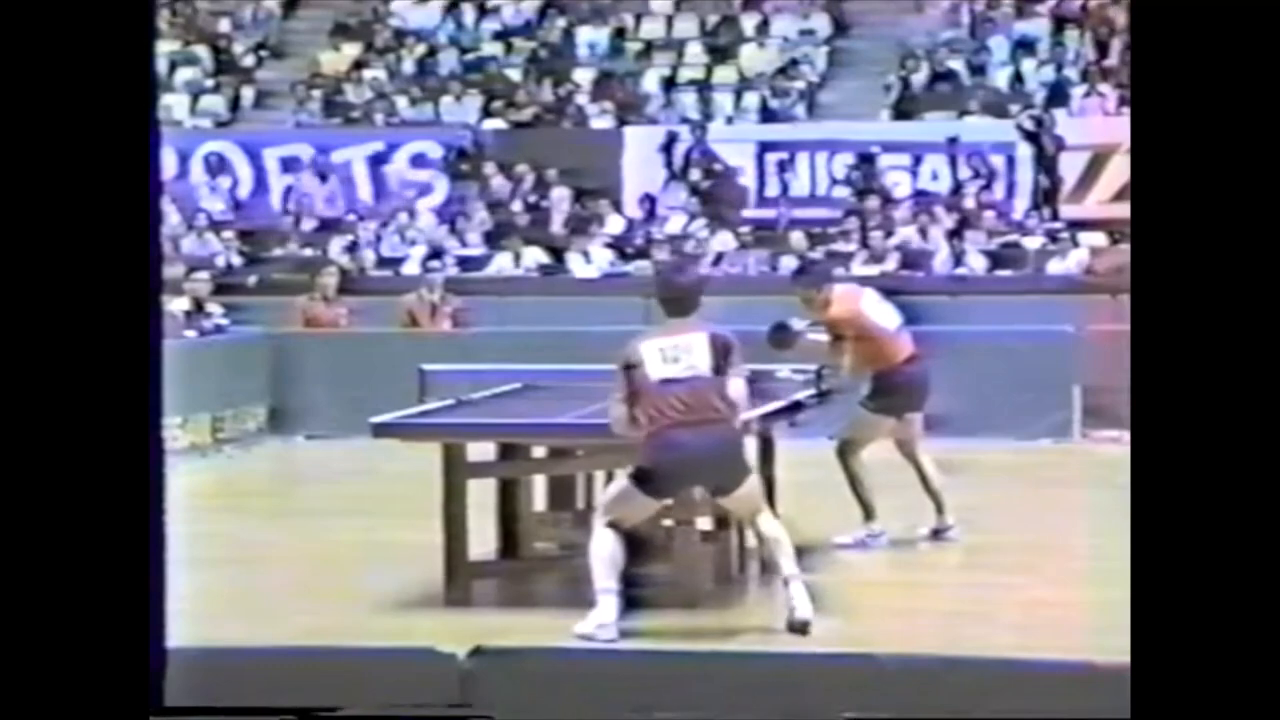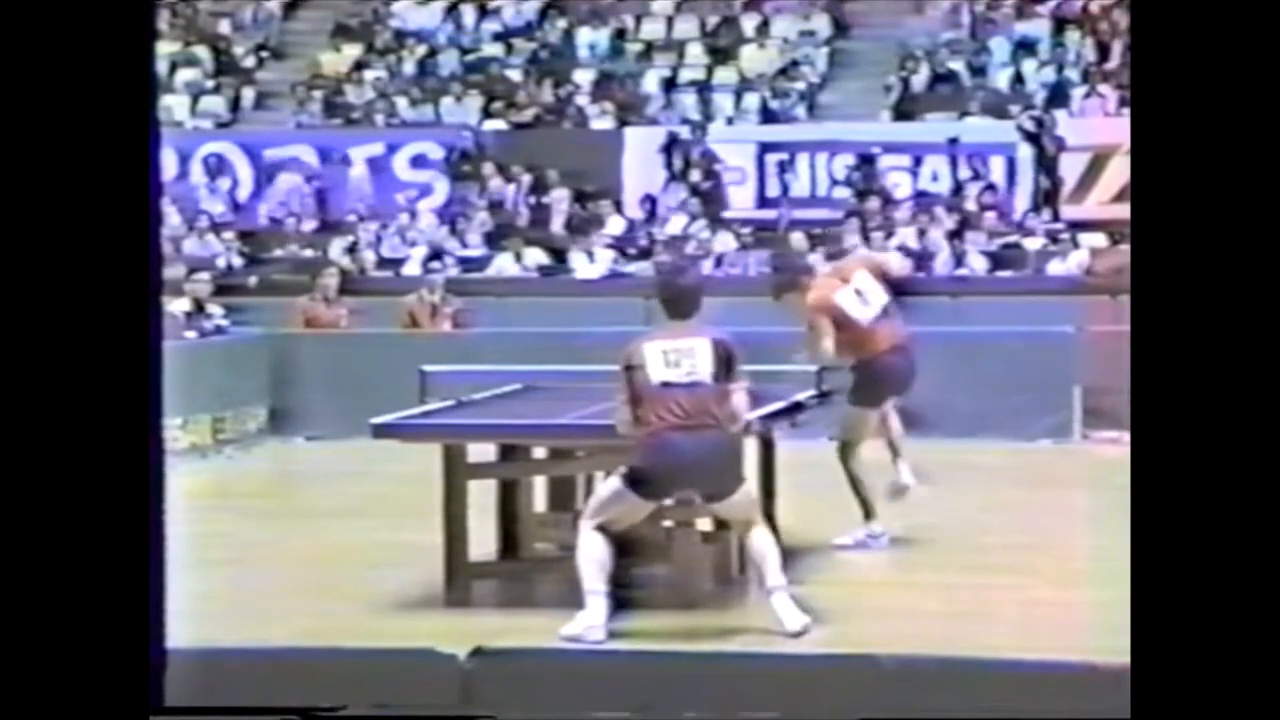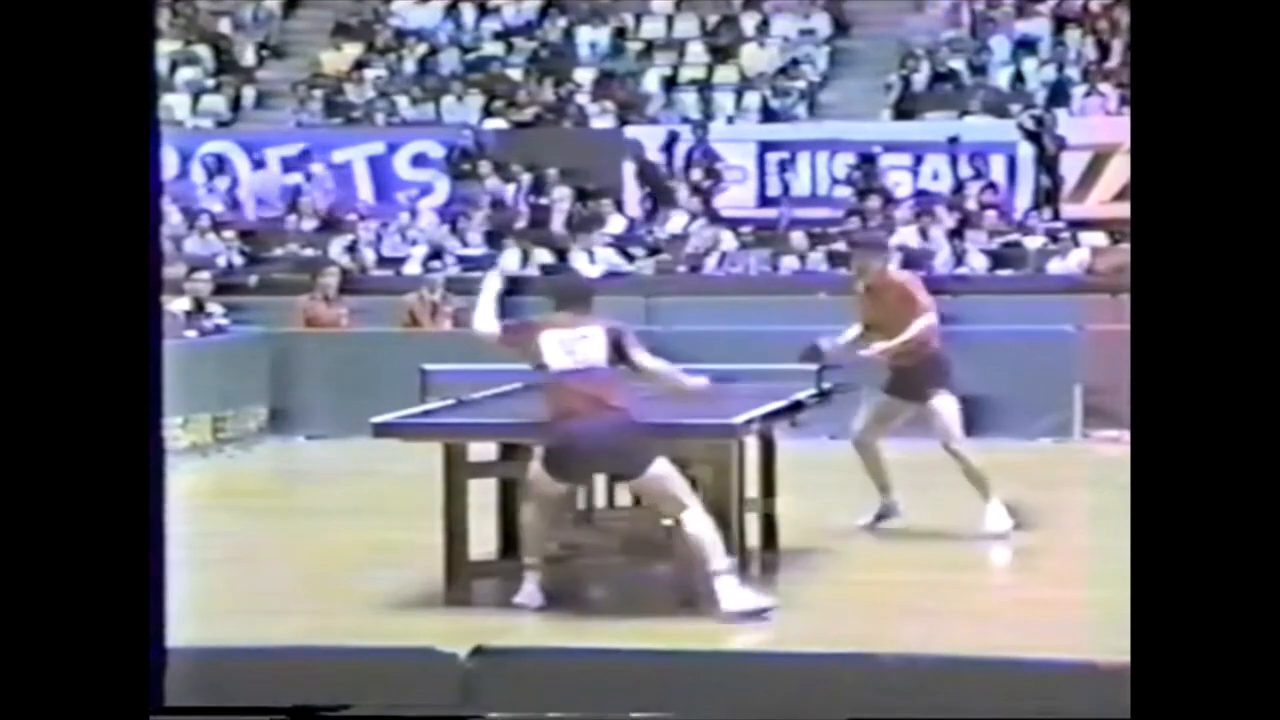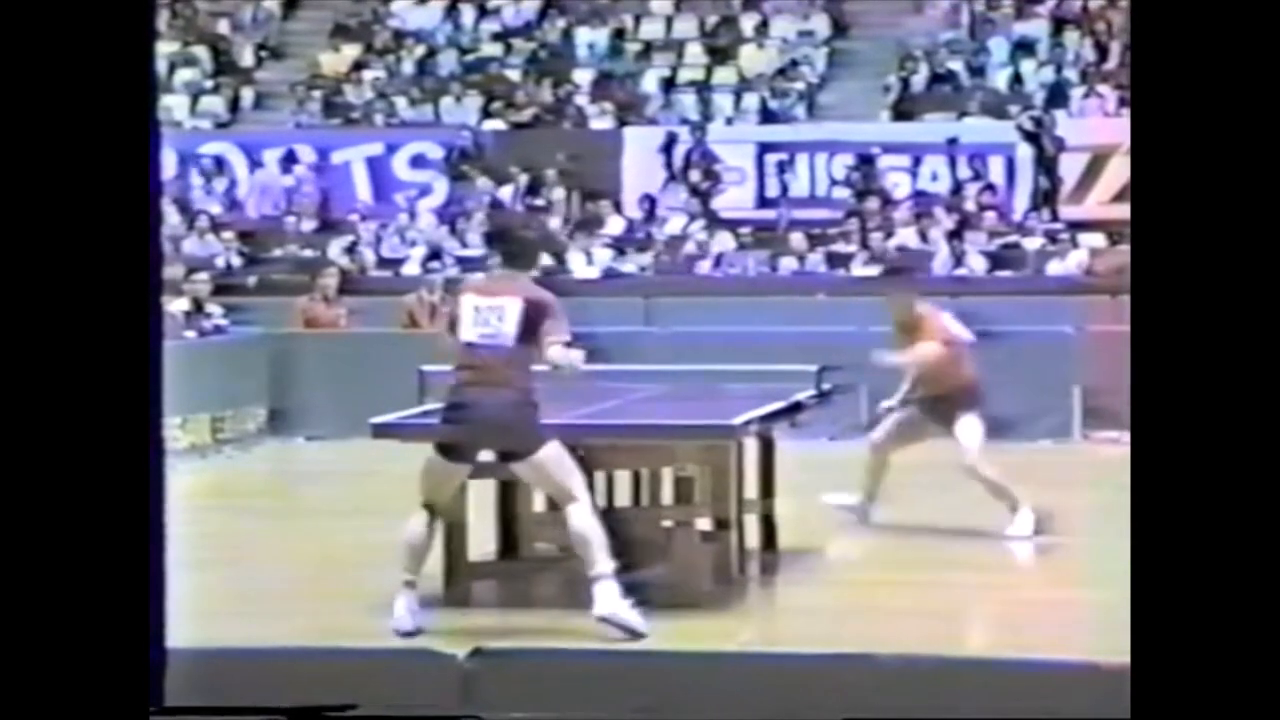
dt=1s
person 1, frame 1
left shoulder: (637, 348)
right shoulder: (719, 338)
left elbow: (619, 422)
right elbow: (738, 399)
left hip: (666, 454)
right hip: (722, 447)
left knee: (606, 521)
right knee: (760, 513)
left ankle: (605, 614)
right ankle: (797, 597)
person 1, frame 2
left shoulder: (637, 349)
right shoulder: (718, 342)
left elbow: (625, 424)
right elbow: (739, 411)
left hip: (659, 456)
right hip: (716, 452)
left knee: (592, 524)
right knee: (752, 523)
left ankle: (594, 615)
right ankle: (784, 606)
person 1, frame 3
left shoulder: (537, 331)
right shoulder: (609, 331)
left elbow: (484, 327)
right elbow: (649, 365)
left wrist: (489, 286)
right wrist: (695, 383)
left hip: (566, 439)
right hip: (619, 433)
left knee: (537, 493)
right knee: (688, 507)
left ankle: (531, 585)
right ankle: (727, 586)
person 1, frame 4
left shoulder: (468, 289)
right shoulder: (540, 299)
right elbow: (558, 358)
right wrist: (577, 358)
left hip: (462, 409)
right hip: (512, 410)
left knee: (430, 506)
right knee: (577, 499)
left ankle: (406, 604)
right ankle: (607, 595)
person 2, frame 1
left shoulder: (837, 314)
right shoulder: (855, 291)
left elbow: (843, 366)
left hip: (894, 381)
right hip: (914, 372)
left knee: (847, 450)
right knee: (912, 450)
left ankle: (873, 529)
right ankle: (944, 521)
person 2, frame 2
left shoulder: (814, 302)
right shoulder: (853, 267)
left elbow: (826, 353)
right elbow: (901, 267)
left hip: (876, 368)
right hip: (903, 359)
left knee: (847, 450)
right knee: (884, 408)
left ankle: (874, 529)
right ankle: (902, 468)
person 2, frame 3
left shoulder: (904, 283)
right shoulder: (863, 290)
left elbow: (930, 320)
left wrist: (891, 345)
right wrist: (839, 341)
left hip: (929, 370)
right hip: (902, 373)
left knee: (953, 445)
right knee: (861, 437)
left ankle: (993, 505)
right ankle: (888, 503)
person 2, frame 4
left shoulder: (931, 320)
right shoulder: (905, 325)
left elbow: (928, 357)
left wrist: (890, 359)
right wrist: (899, 398)
left hip: (960, 398)
right hip: (932, 400)
left knee: (971, 463)
right knee: (878, 443)
left ankle: (1022, 511)
right ankle: (866, 502)
